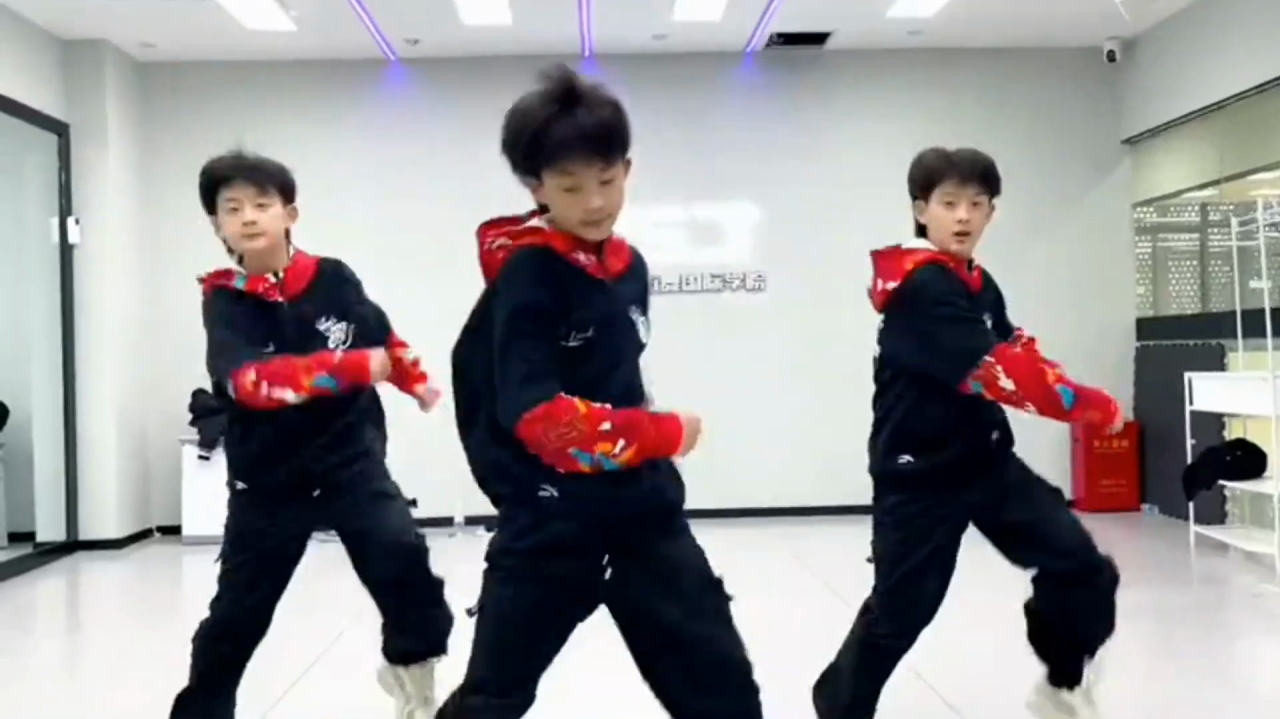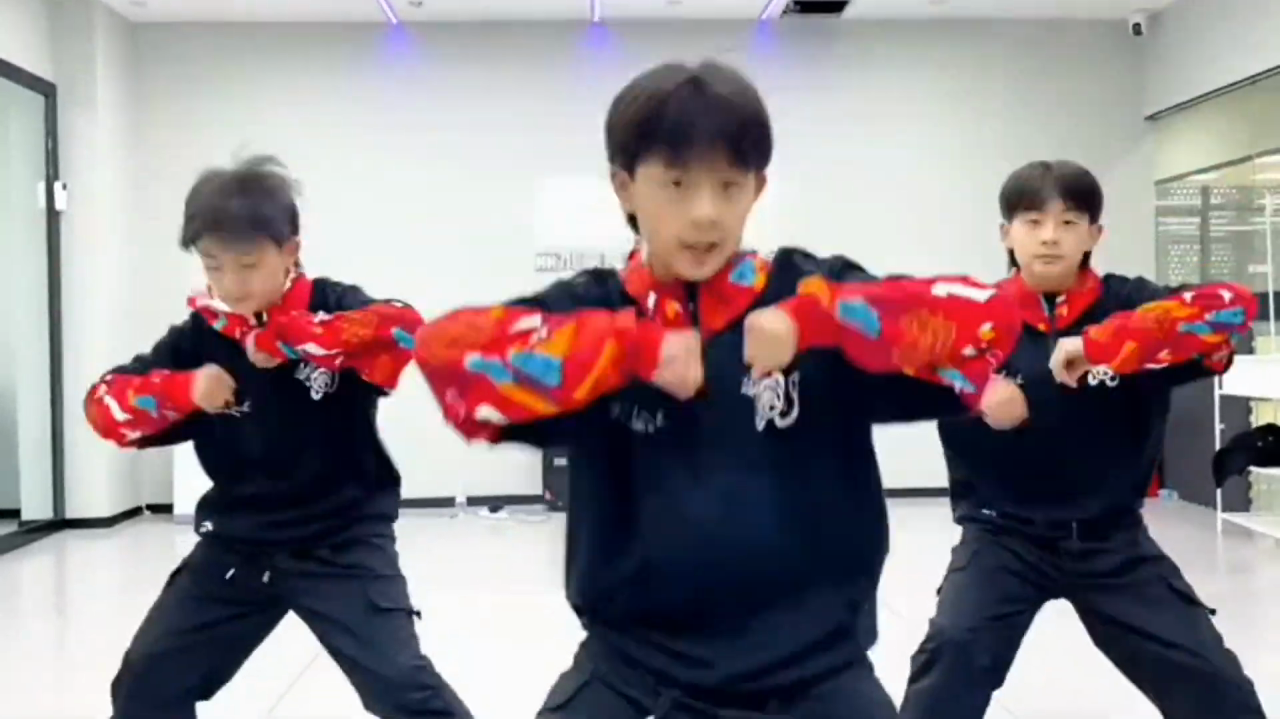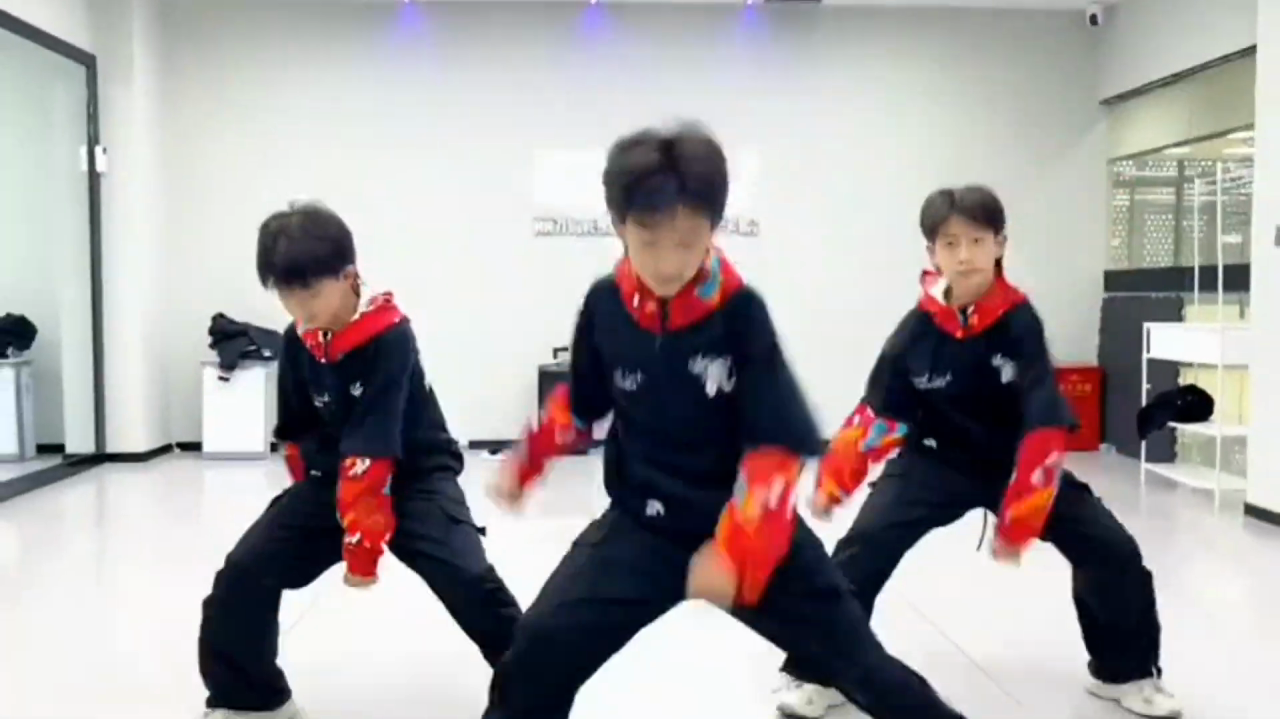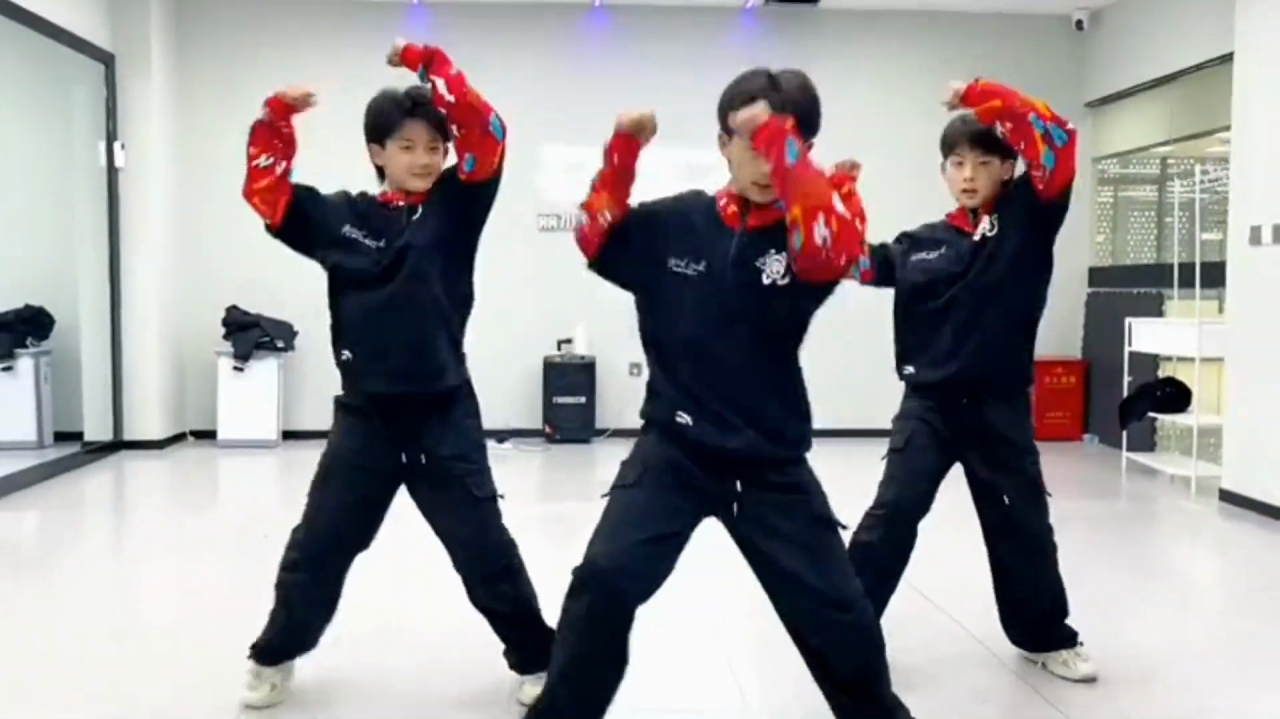
dt=0.7s
person 1, frame 1
left shoulder: (626, 268)
right shoulder: (525, 274)
right elbow: (538, 417)
right wrist: (652, 433)
left hip: (641, 508)
right hip: (546, 522)
person 1, frame 2
left shoulder: (814, 298)
right shoulder: (592, 319)
left elbow: (986, 319)
right elbow: (449, 351)
left wrist: (816, 319)
right wrist: (632, 347)
person 1, frame 3
left shoulder: (738, 314)
right shoulder: (604, 305)
left elbow: (783, 447)
right elbow: (581, 396)
left wrist: (742, 553)
right wrist: (527, 461)
left hip: (749, 523)
right hip: (647, 518)
left knee: (854, 661)
right knee: (545, 646)
person 1, frame 4
left shoulder: (799, 229)
right shoulder: (679, 219)
left elbow: (838, 247)
right elbow: (600, 244)
left wrist: (782, 147)
right wrist: (622, 151)
left hip: (769, 461)
right hip: (674, 449)
left knee: (836, 614)
right knee: (604, 586)
person 2, frame 1
left shoulder: (334, 280)
right shoulder: (225, 301)
left elbow: (381, 338)
right elbow: (249, 382)
left wrist: (416, 380)
right wrist: (339, 367)
left hip: (353, 466)
right hip: (270, 483)
left knee: (402, 560)
right knee: (235, 618)
left ankle: (410, 659)
person 2, frame 2
left shoulder: (336, 309)
right shoulder: (197, 337)
left elbow: (404, 331)
right elbow: (108, 404)
left wrist: (292, 338)
right wrist: (183, 392)
left hip: (345, 540)
right hip: (241, 546)
person 2, frame 3
left shoulder: (389, 343)
right shoulder: (298, 344)
left elbow: (374, 451)
left wrist: (364, 550)
right wrist: (306, 489)
left hip: (414, 478)
right hip: (332, 479)
left knee: (469, 579)
right knee: (242, 576)
person 2, frame 4
left shoulder: (455, 206)
right shoulder: (340, 217)
left elbow: (487, 138)
right elbow: (264, 190)
left wrist: (427, 63)
right wrist: (279, 114)
left hip: (442, 416)
right hip: (364, 416)
left knee: (484, 550)
right knee: (321, 542)
left ankle: (535, 659)
right ankle: (277, 653)
person 3, frame 1
left shoulder: (977, 286)
right shoulder: (923, 285)
left elbow: (1016, 362)
right elbow: (993, 372)
left wrist: (1030, 365)
right wrist: (1093, 403)
left hip: (987, 465)
right hip: (915, 477)
left knee: (1086, 575)
right knee: (895, 615)
person 3, frame 2
left shoulder: (1129, 305)
left elbow: (1229, 308)
left wrist: (1107, 344)
left hip: (1107, 540)
right hip: (1003, 536)
right knee: (952, 656)
person 3, frame 3
left shoulder: (1020, 320)
right shoulder: (919, 326)
left elbow: (1046, 423)
right elbow: (878, 411)
left wrist: (1022, 522)
right wrist: (835, 481)
left hip: (1015, 456)
right hip: (935, 459)
left knee: (1112, 552)
right knee: (866, 545)
left ankle: (1125, 669)
right ankle: (815, 673)
person 3, frame 4
left shoulder: (1028, 214)
right shoulder: (922, 243)
left elbow: (1056, 142)
left wrist: (982, 97)
left hip: (999, 406)
right hip: (928, 405)
left knee: (1023, 526)
right knee: (890, 519)
left ankle: (1047, 637)
